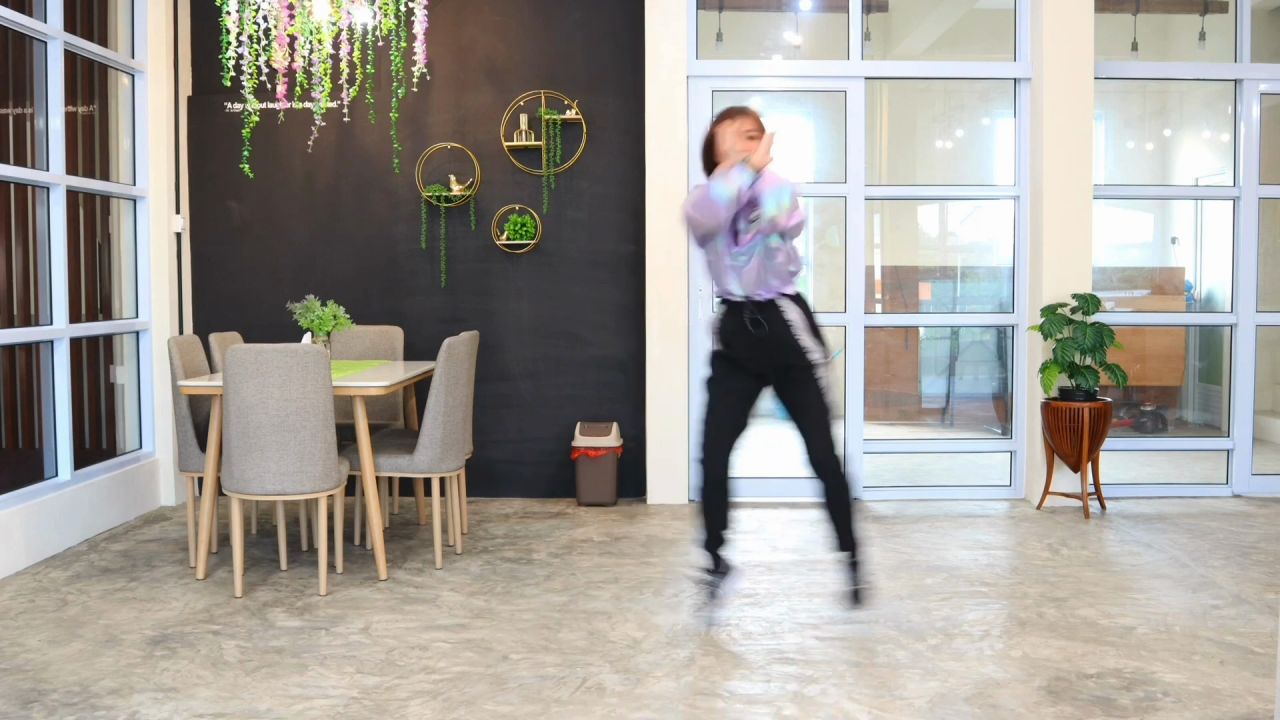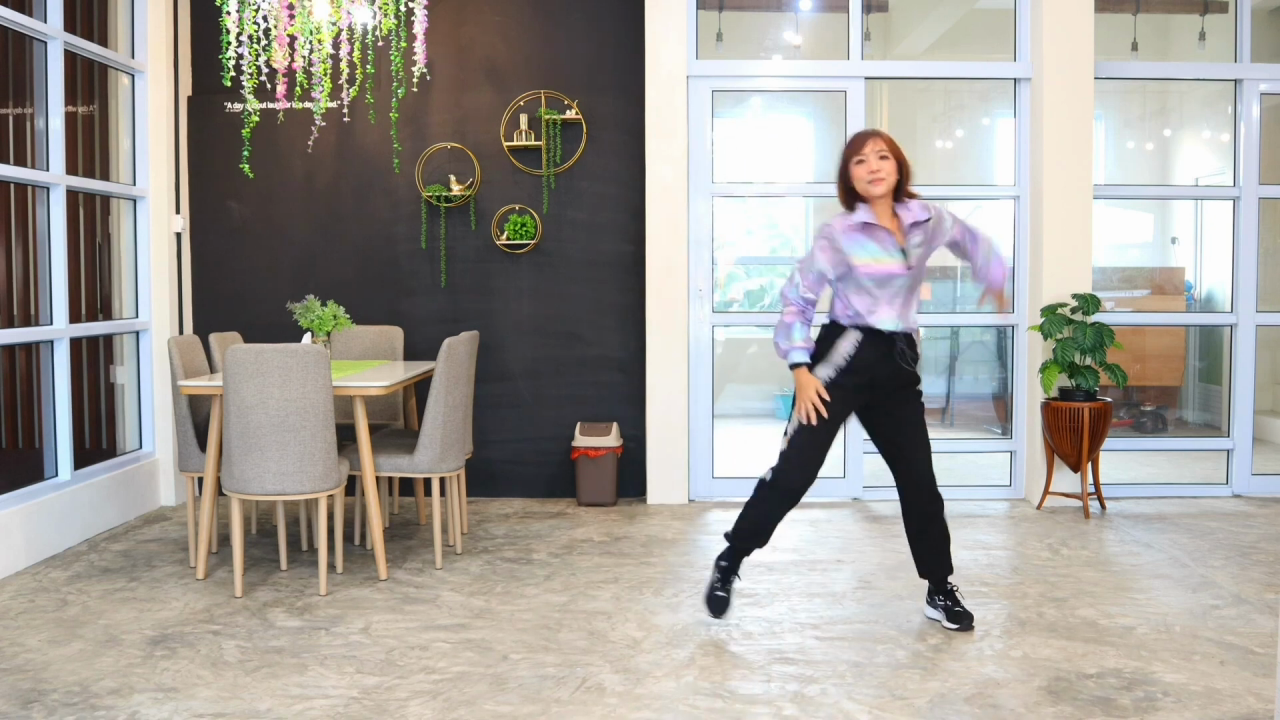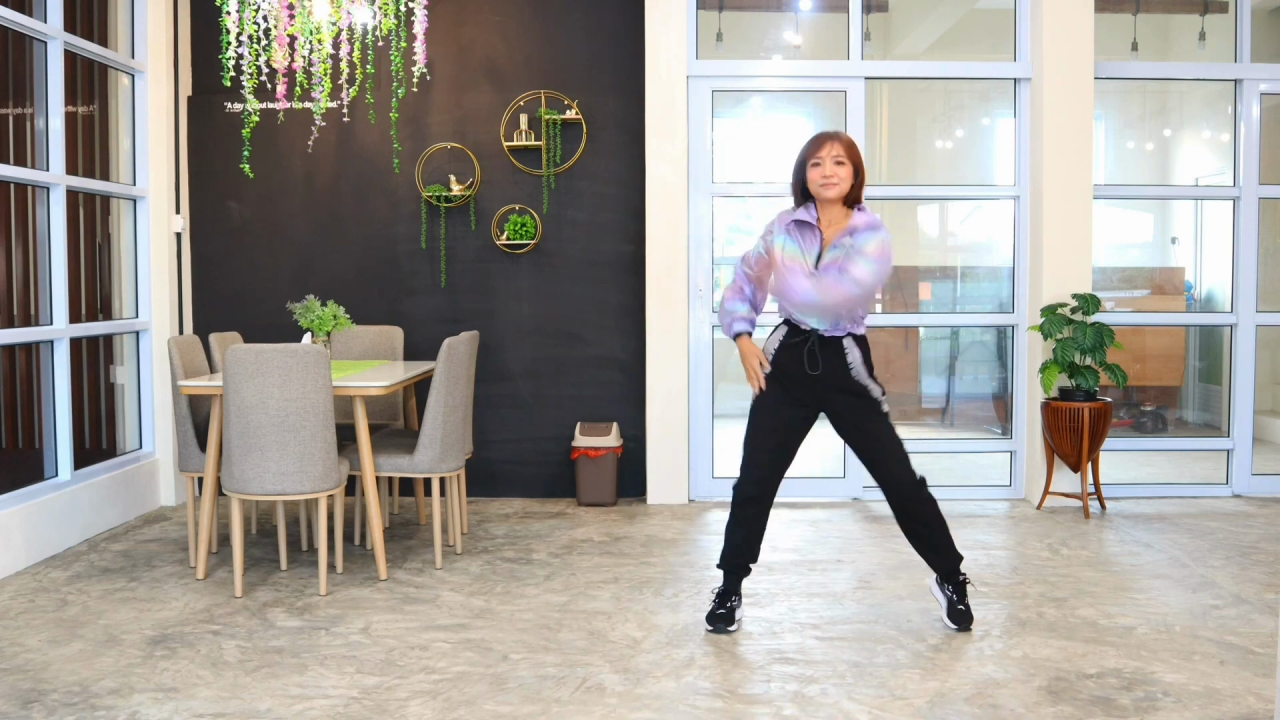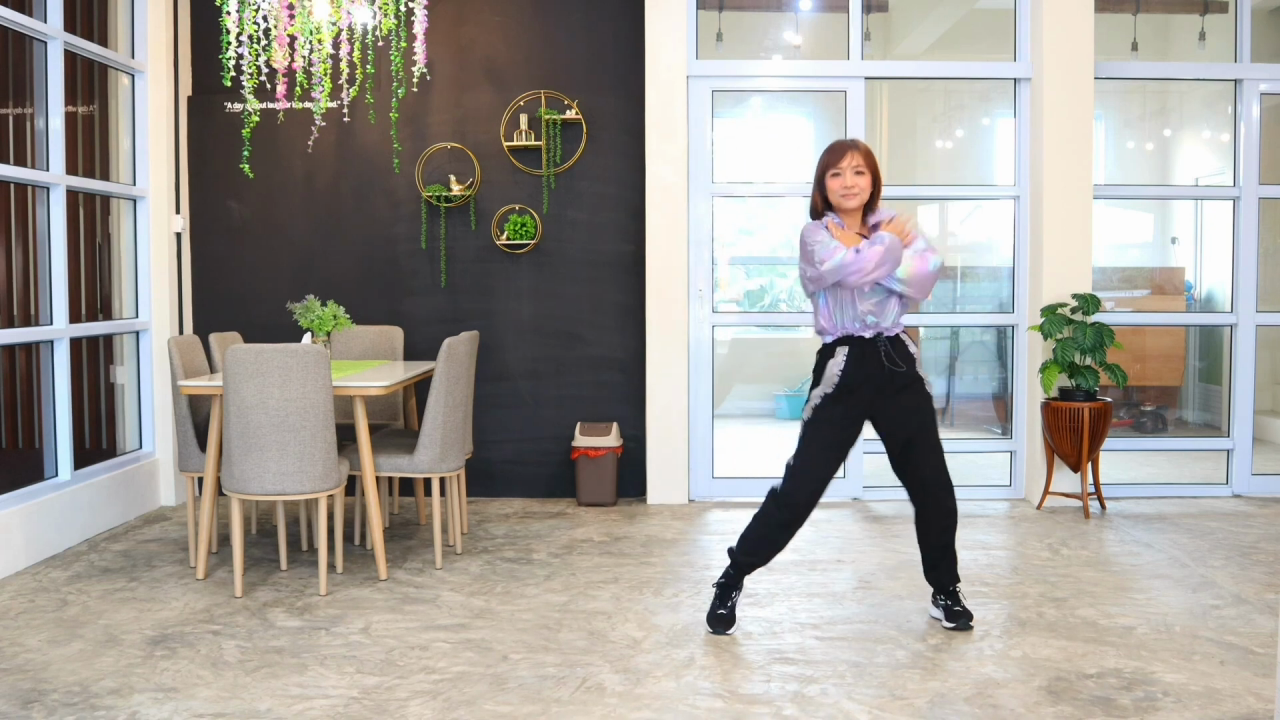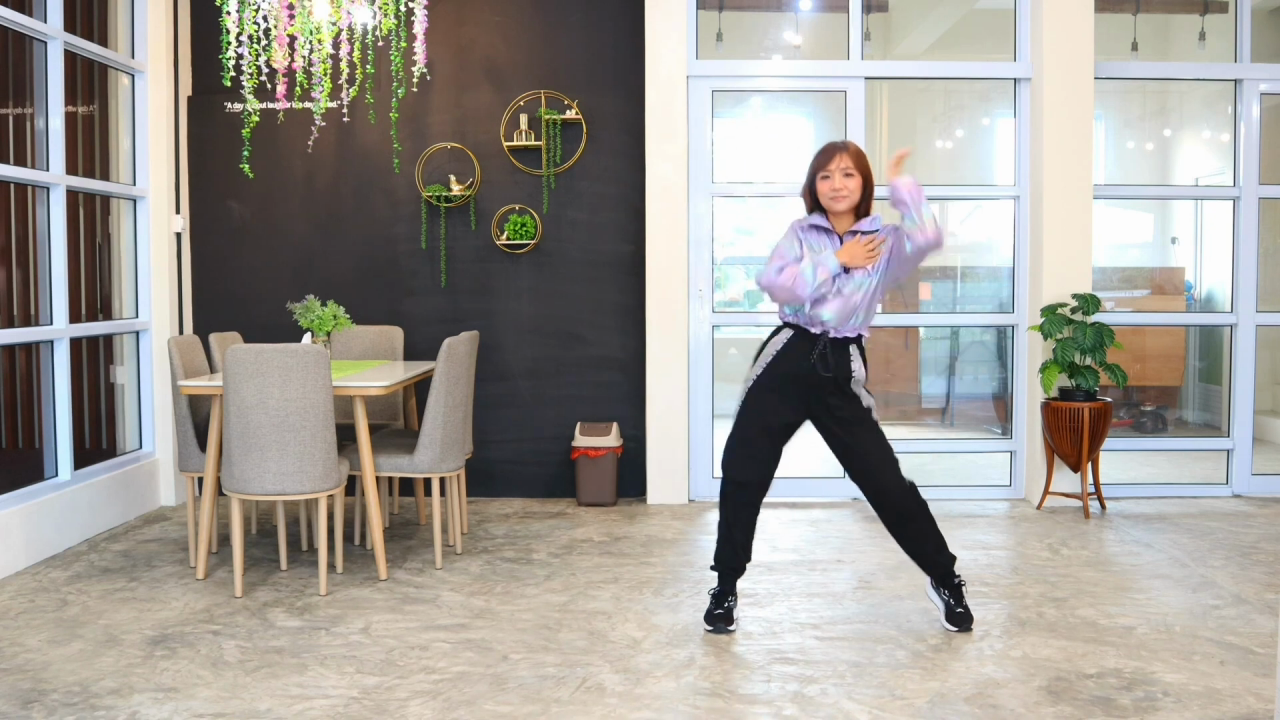
dt=0.5s
person 1, frame 1
left shoulder: (777, 187)
right shoulder: (707, 194)
left elbow: (788, 221)
right elbow: (705, 213)
left wrist: (761, 170)
right wrist: (744, 168)
left hip: (784, 329)
right hip: (734, 332)
left knee: (822, 449)
right knee: (712, 452)
left ankle: (850, 555)
right ankle: (715, 561)
person 1, frame 2
left shoulder: (924, 218)
right shoulder: (839, 233)
left elbow: (964, 237)
right elbow: (797, 298)
left wrist: (994, 276)
right wrist: (800, 368)
left hip: (898, 364)
right hip: (847, 359)
left knee: (919, 482)
right knee: (793, 472)
left ankle: (939, 590)
right ankle: (729, 563)
person 1, frame 3
left shoulder: (871, 232)
right shoulder: (787, 224)
left elbow: (849, 295)
right elbow: (745, 277)
left wrist: (785, 279)
right wrist: (741, 332)
left hip: (844, 362)
right hip: (789, 360)
left knee: (897, 476)
right knee: (755, 478)
left ankle: (950, 578)
right ankle: (730, 588)
person 1, frame 4
left shoulder: (891, 226)
right shoulder: (815, 236)
left elbow: (923, 278)
right elbow: (860, 270)
left wrist: (861, 251)
right wrist: (889, 244)
left hip: (899, 365)
right hip: (845, 369)
left knee: (933, 484)
right knee: (801, 486)
left ankle: (945, 591)
right ankle: (732, 580)
person 1, frame 5
left shoulder: (886, 242)
right shoulder: (800, 234)
left elbow: (927, 237)
right elbow: (776, 283)
left wrist: (900, 183)
right wrist: (842, 263)
left hip: (841, 370)
right hip: (784, 365)
left knee: (885, 482)
right knee: (742, 474)
left ankle: (946, 582)
right ankle: (726, 587)
